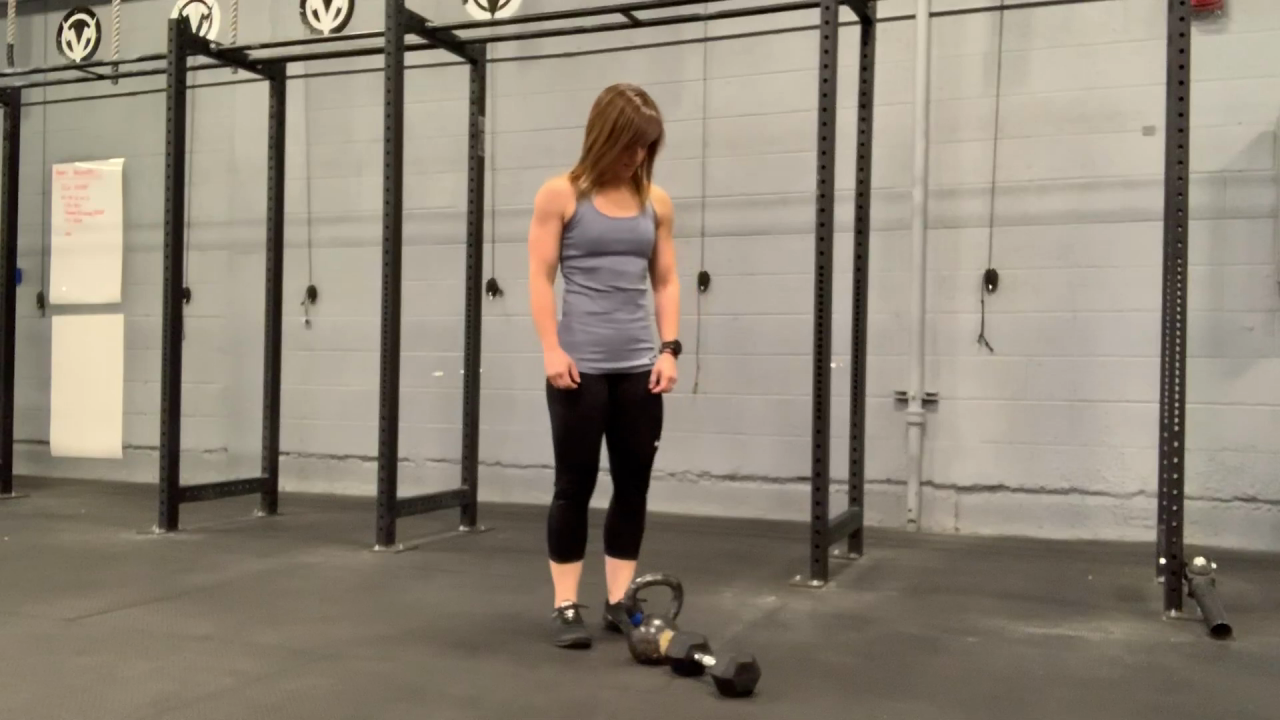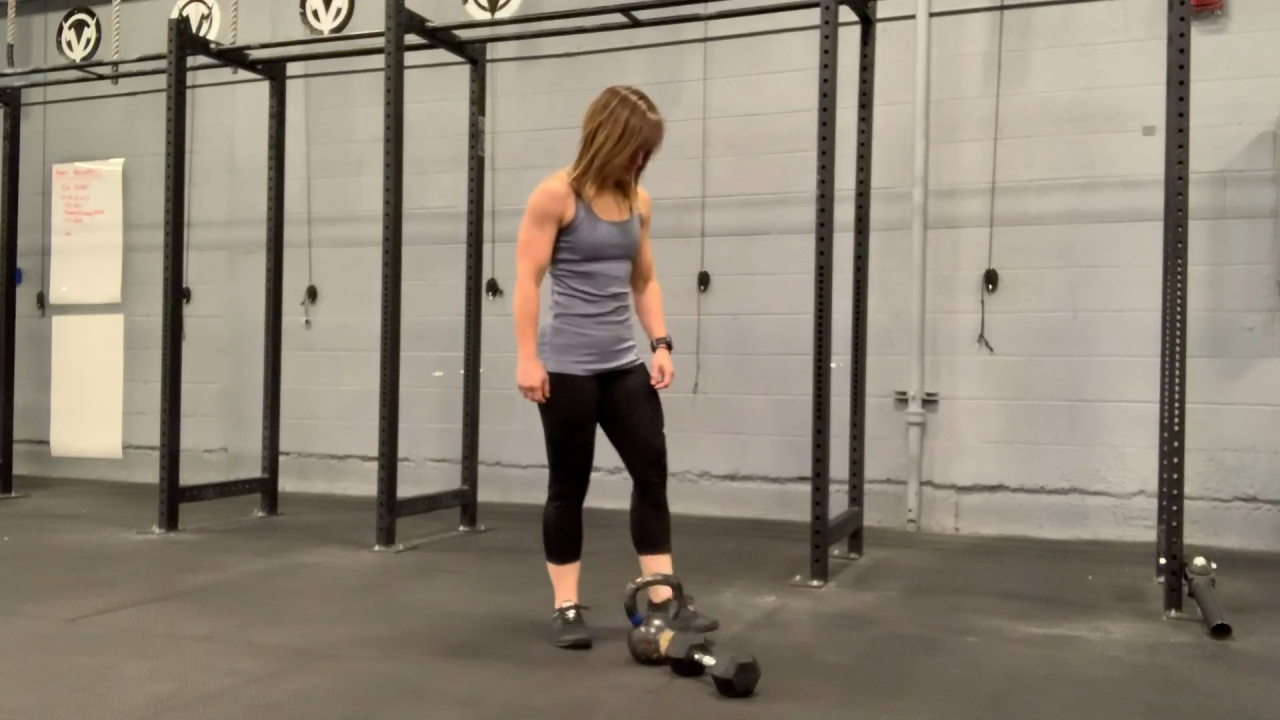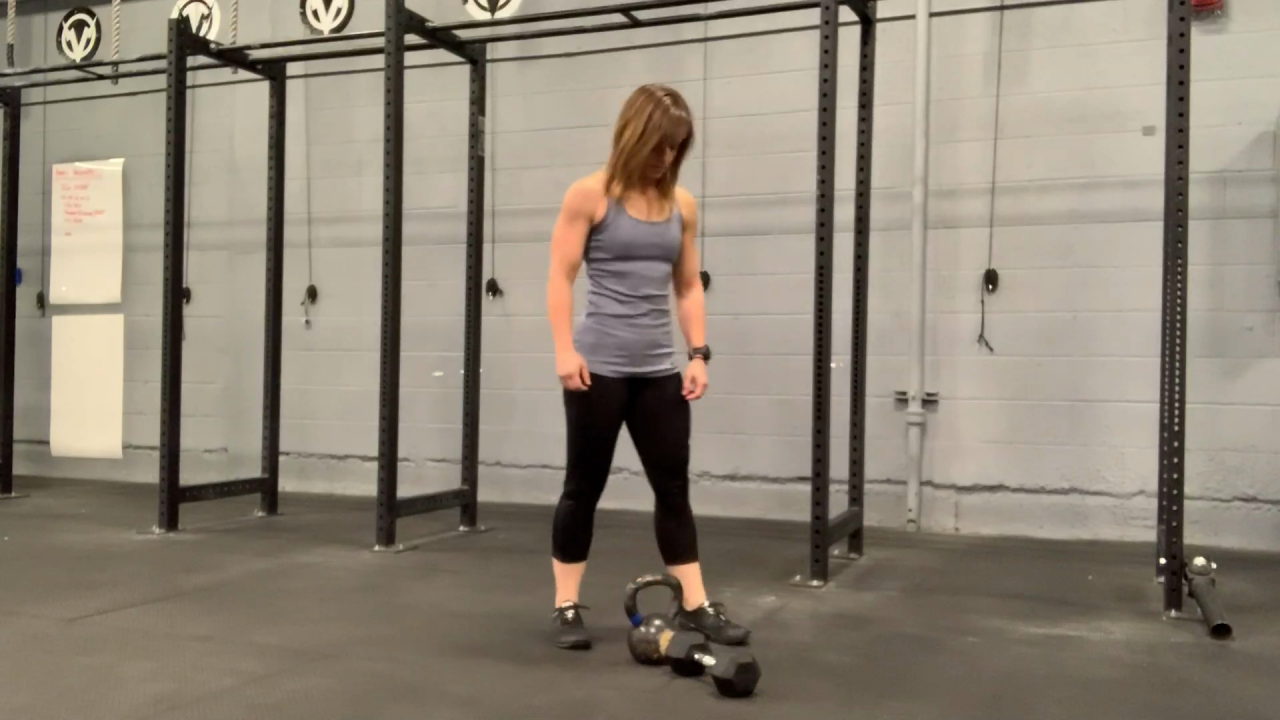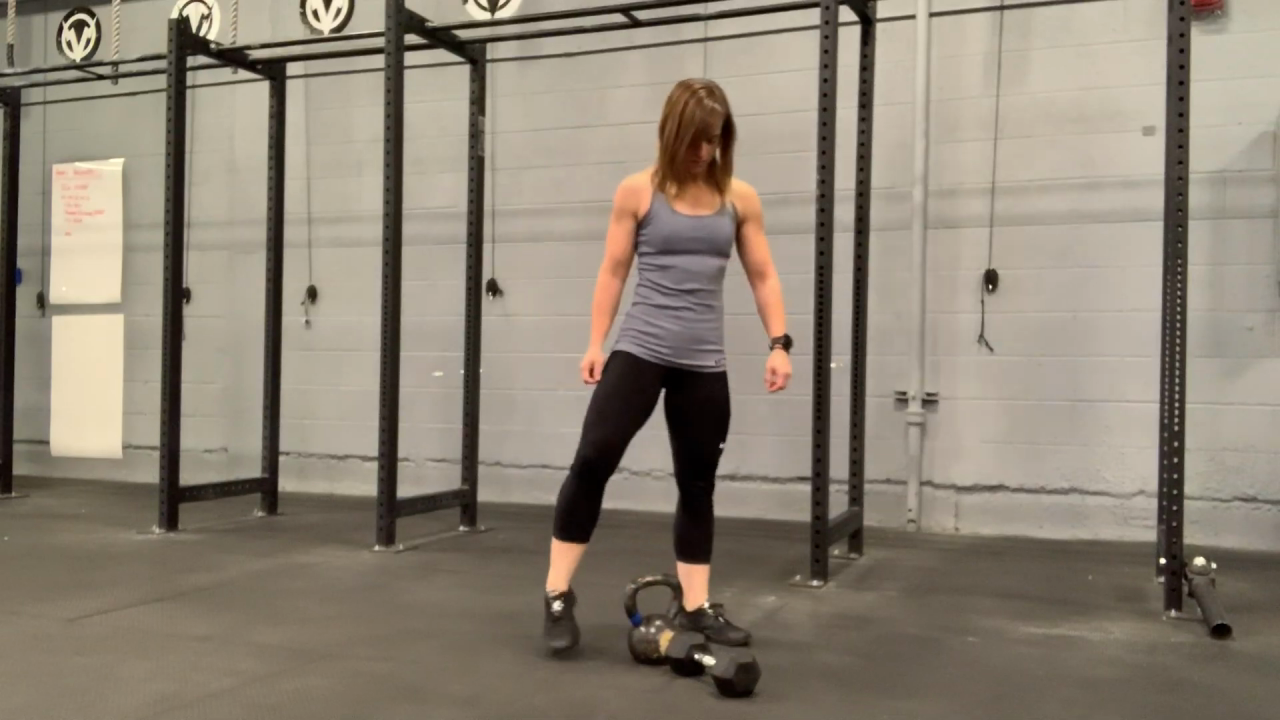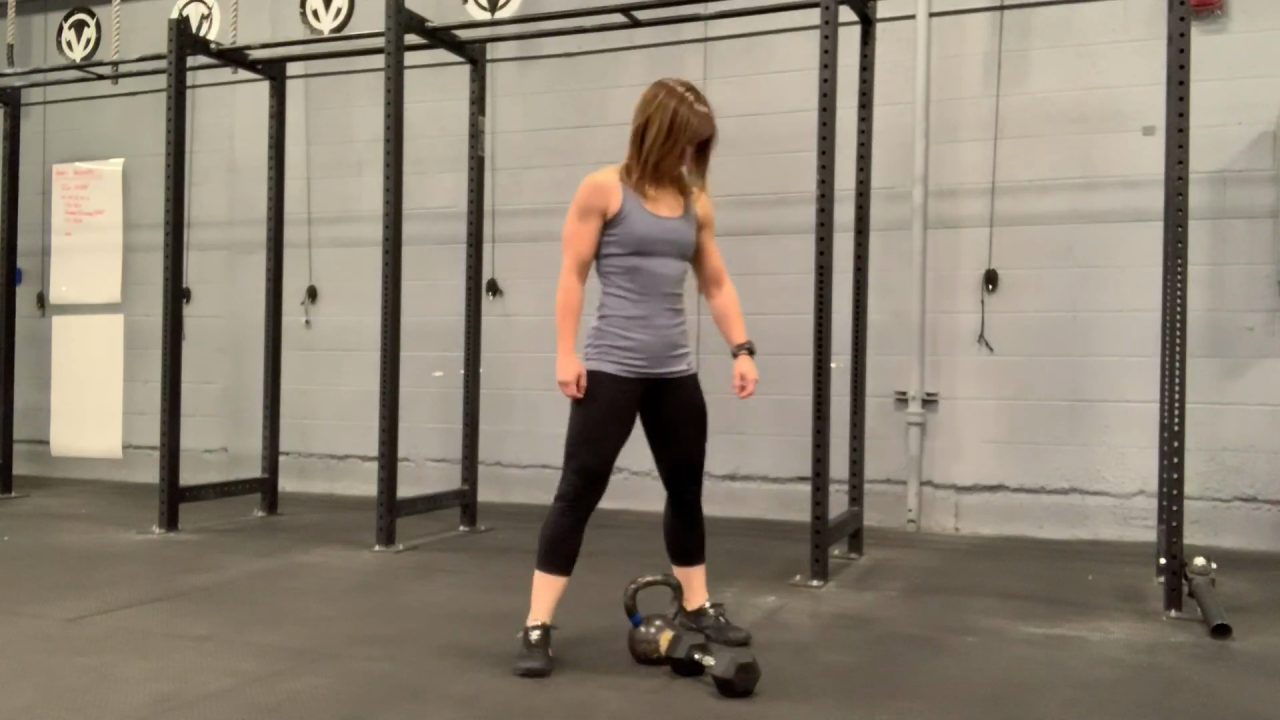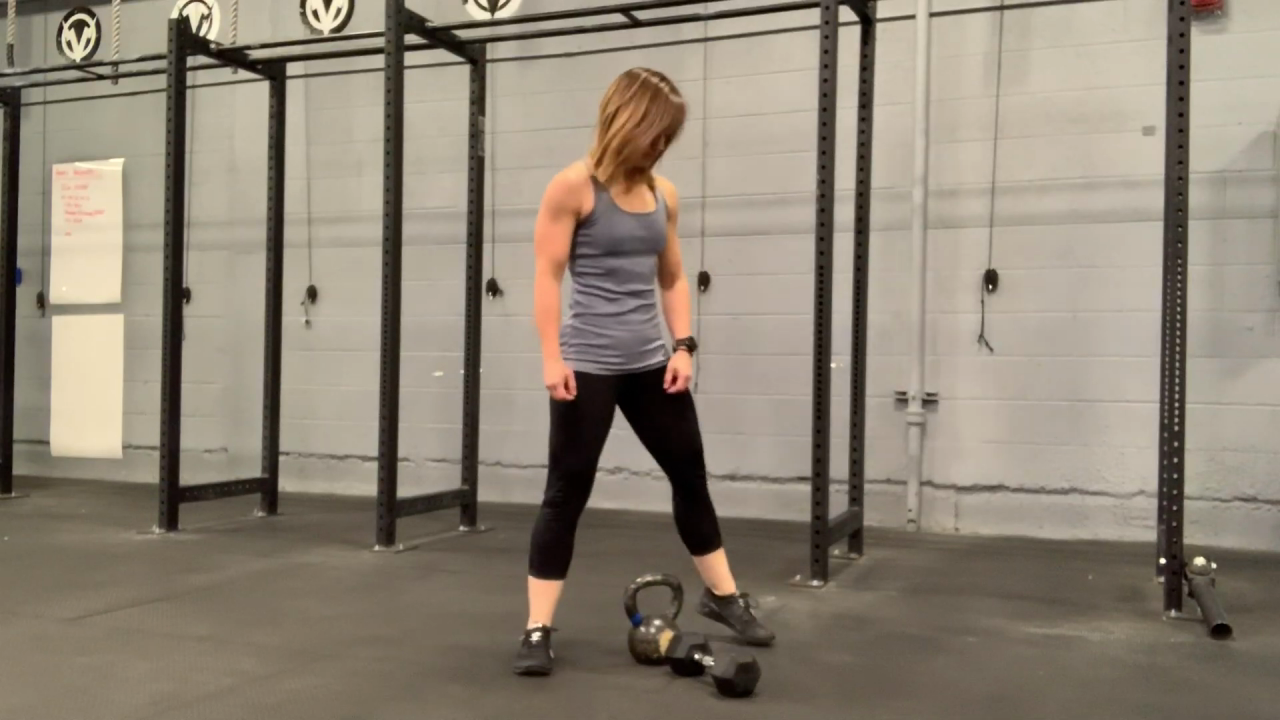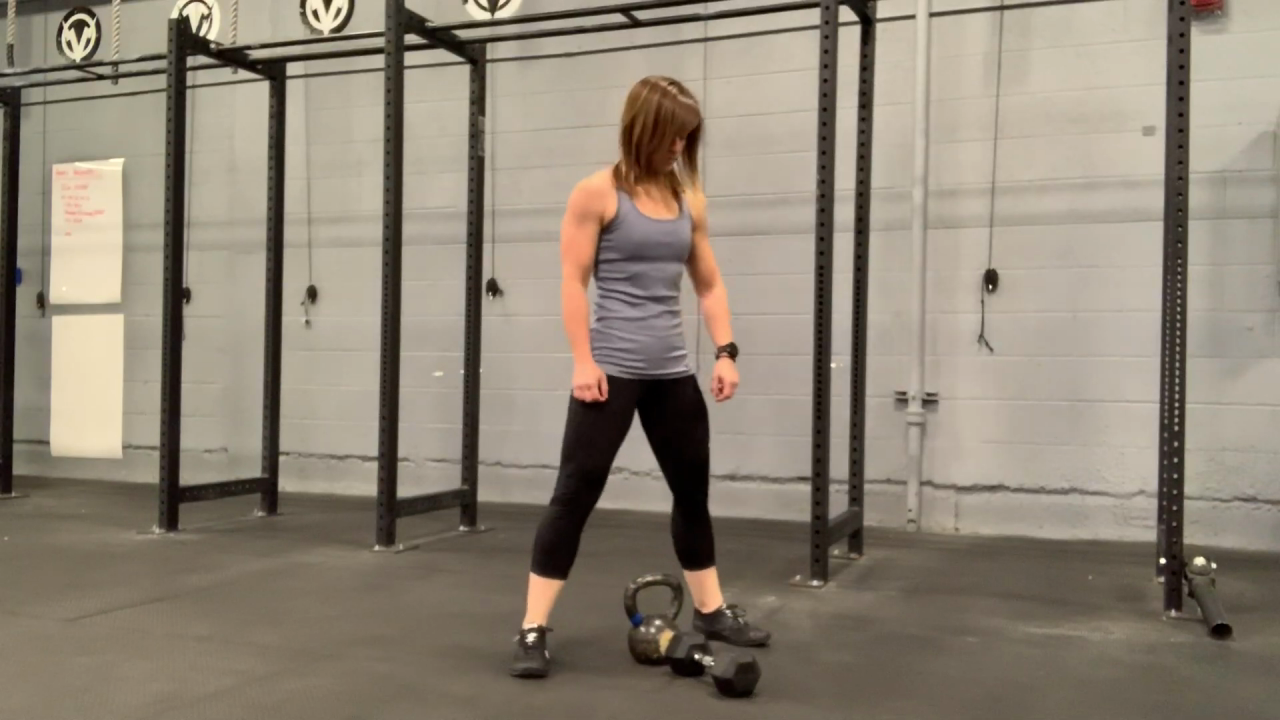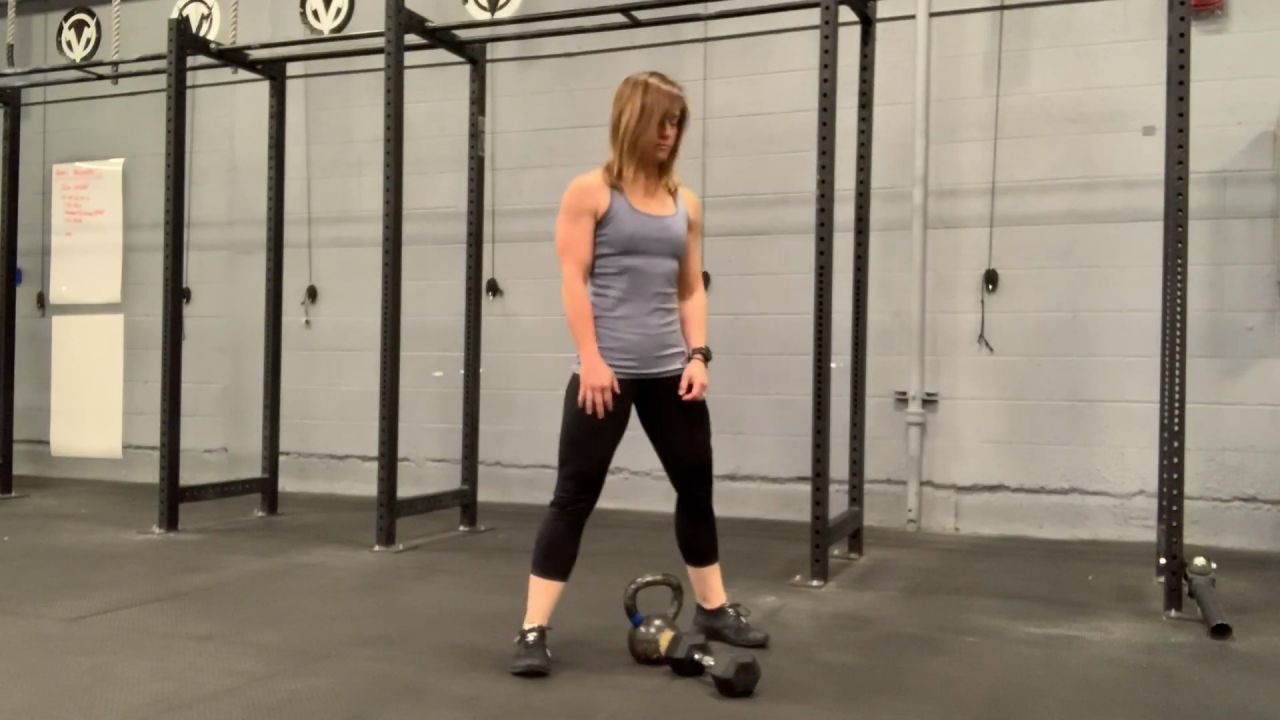
dt=0.4s
person 1, frame 1
left shoulder: (656, 201)
right shoulder: (561, 194)
left elbow: (665, 281)
right elbow: (541, 277)
left wrist: (669, 348)
right wrist: (552, 349)
left hip: (638, 364)
right hip: (580, 364)
left knee: (633, 484)
right knee: (576, 484)
left ankle: (619, 601)
right ankle: (566, 606)
person 1, frame 2
left shoulder: (636, 200)
right shoulder: (555, 196)
right elbow: (527, 280)
left wrist: (660, 344)
right wrist: (527, 357)
left hip: (623, 362)
right hip: (567, 366)
left knee: (652, 474)
right knee: (569, 486)
left ankle: (661, 597)
right ankle: (566, 606)
person 1, frame 3
left shoulder: (681, 204)
right shoulder: (590, 195)
left elbow: (688, 286)
right elbow: (562, 276)
left wrist: (698, 354)
right wrist: (564, 348)
left hip: (659, 369)
right hip: (600, 366)
left knee: (673, 485)
right knee: (584, 485)
left ankle: (695, 605)
right ankle: (566, 605)
person 1, frame 4
left shoulder: (740, 198)
right shoulder: (638, 191)
left elbow: (763, 276)
right elbow: (613, 271)
left wrist: (779, 343)
right wrist: (594, 343)
left hip: (705, 362)
right hip: (639, 349)
left knee: (698, 483)
right knee: (593, 460)
left ankle: (696, 606)
right ankle: (558, 595)
person 1, frame 5
left shoulder: (696, 203)
right shoulder: (603, 190)
left elbow: (717, 283)
right elbow: (573, 277)
left wrist: (742, 349)
right wrist: (567, 353)
left hip: (674, 367)
right hip: (611, 366)
left knee: (686, 486)
right knee: (580, 487)
left ankle: (697, 606)
right ankle: (537, 627)
person 1, frame 6
left shoulder: (661, 192)
right shoulder: (574, 187)
right elbow: (548, 275)
left wrist: (683, 345)
right wrist: (551, 356)
left hip: (650, 362)
right hip: (589, 365)
left knee: (691, 475)
right knee: (567, 491)
left ankle: (723, 595)
right ankle: (537, 629)
person 1, frame 7
left shoulder: (690, 202)
right shoulder: (597, 193)
left elbow: (708, 284)
right elbow: (573, 281)
left wrist: (725, 351)
right wrist: (582, 360)
left hip: (672, 370)
right hip: (611, 369)
left knee: (693, 489)
right knee: (576, 492)
left ankle: (712, 611)
right ankle: (532, 630)
person 1, frame 8
left shoulder: (685, 202)
right shoulder: (591, 191)
left elbow: (691, 288)
right elbow: (573, 280)
left wrist: (698, 356)
right wrist: (590, 359)
left hip: (669, 371)
right hip: (608, 368)
left knee: (697, 487)
right knee: (574, 495)
left ankle: (714, 608)
right ankle: (533, 630)
